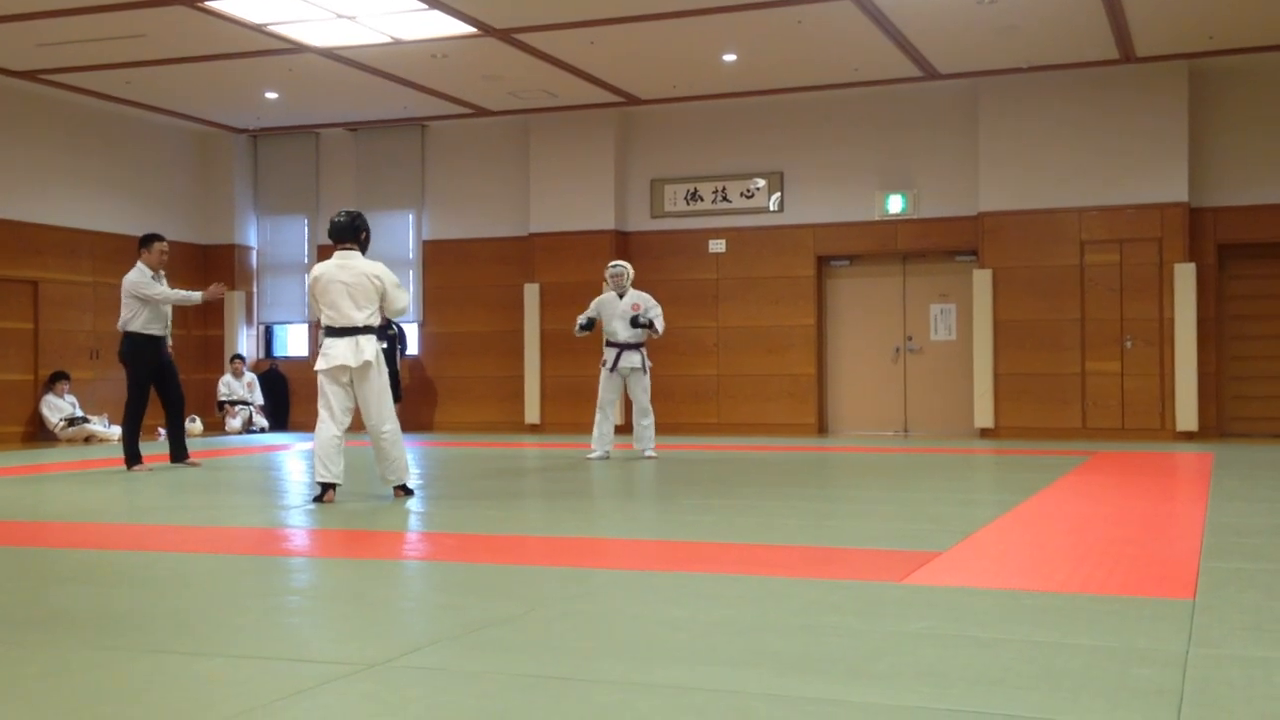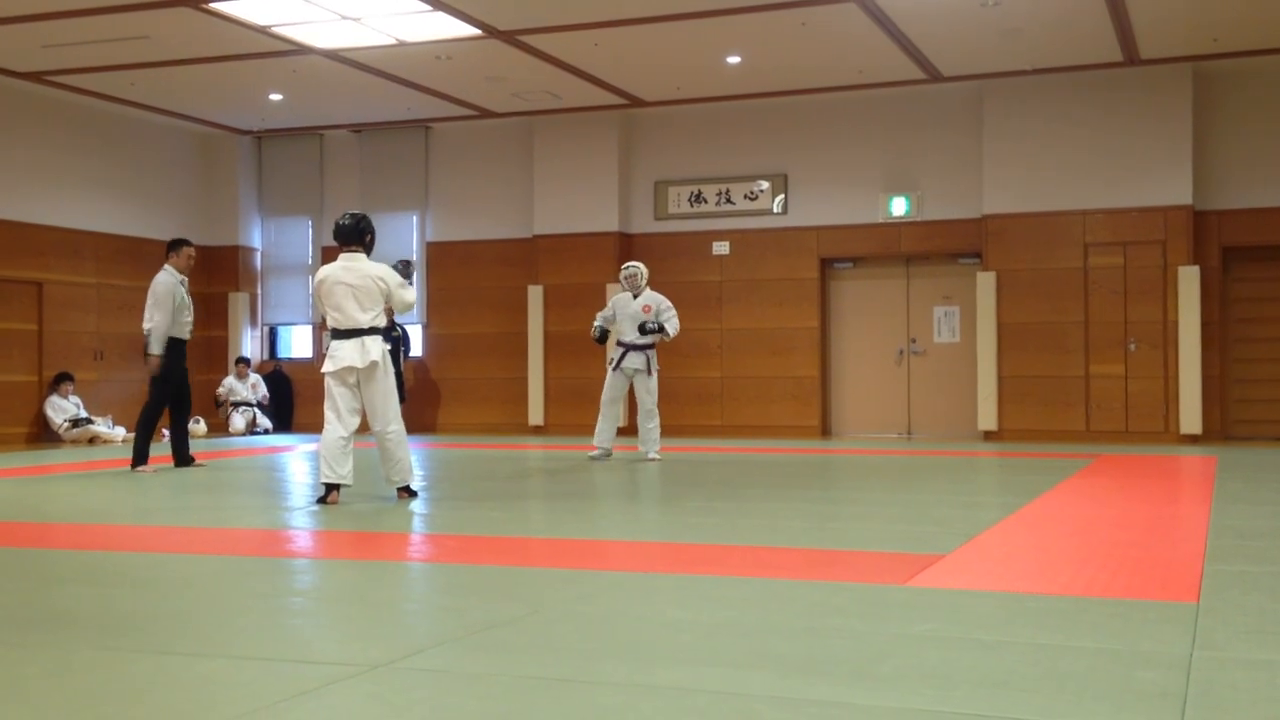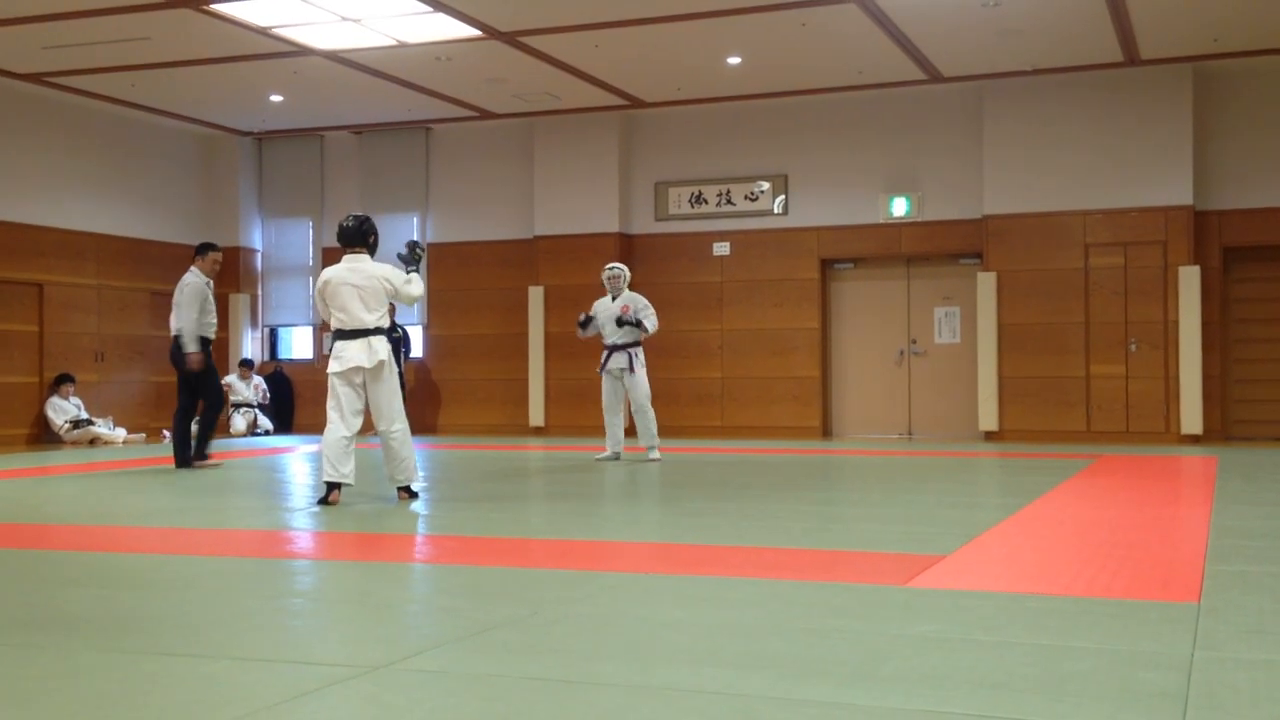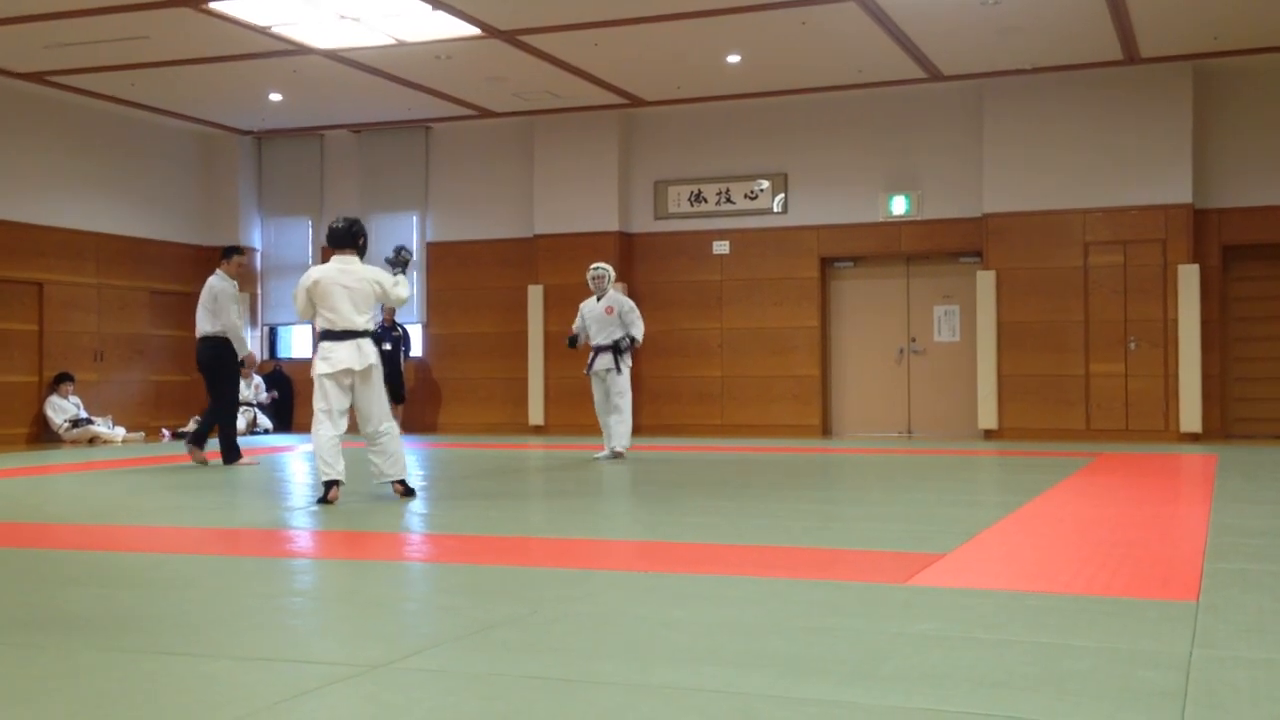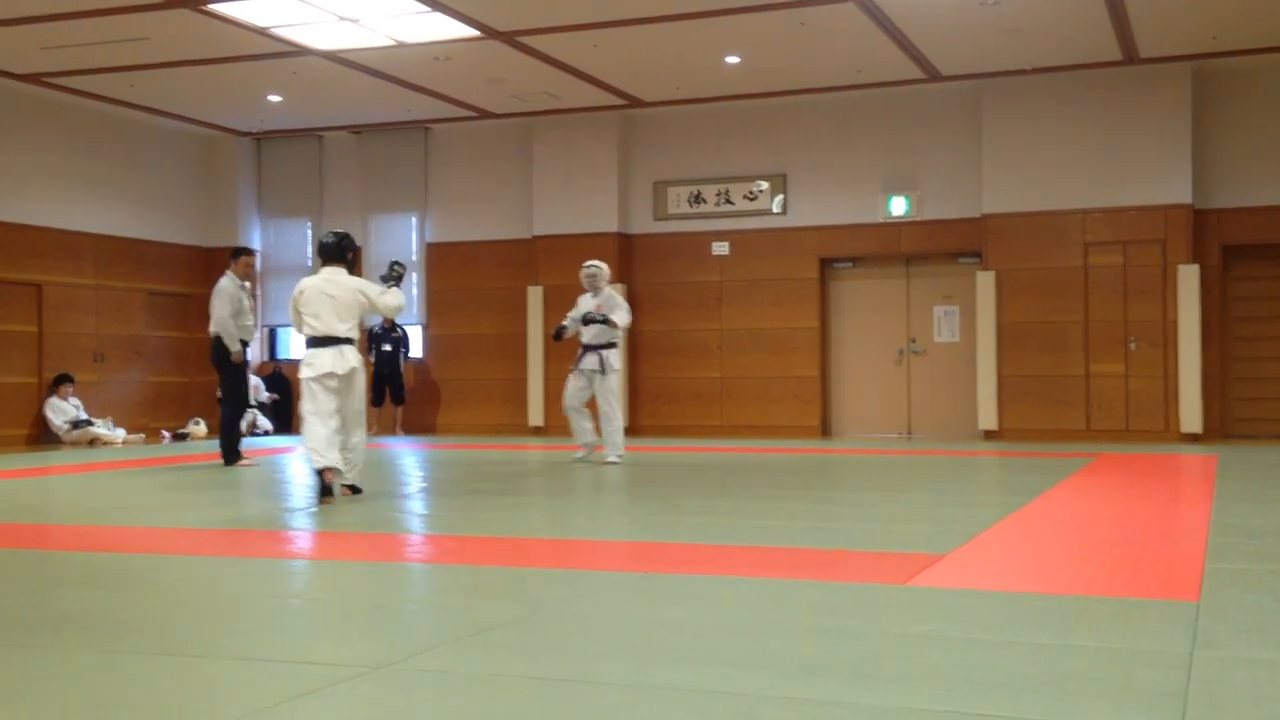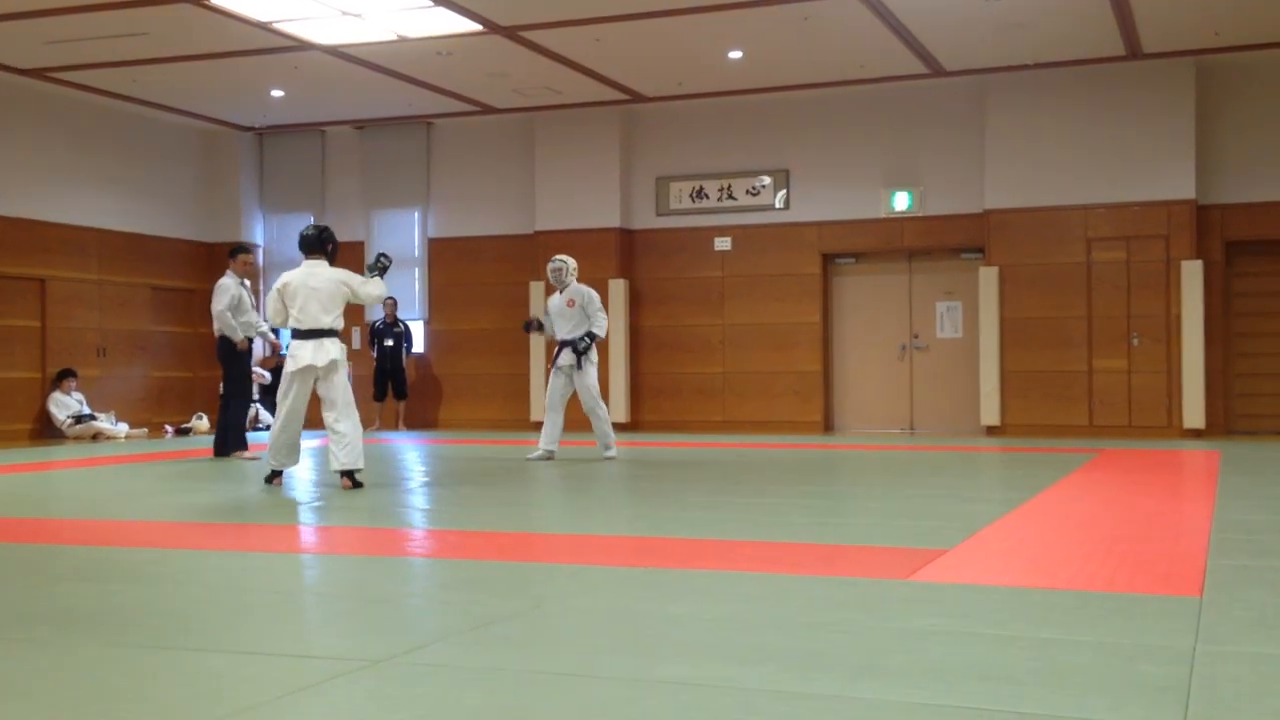
dt=0.4s
person 1, frame 1
left shoulder: (318, 272)
right shoulder: (376, 270)
right elbow: (400, 306)
left hip: (332, 348)
right hip: (366, 348)
left knee: (330, 420)
right knee: (382, 419)
left ankle: (327, 486)
right ankle: (399, 482)
person 1, frame 2
left shoulder: (323, 275)
right shoulder: (381, 272)
right elbow: (406, 302)
right wrist: (406, 278)
left hip: (340, 350)
right hip: (372, 349)
left knee: (337, 421)
right knee: (387, 421)
left ankle: (332, 487)
right ankle: (402, 484)
person 1, frame 3
left shoulder: (327, 276)
right shoulder: (384, 272)
left elbow: (325, 314)
right elbow: (414, 293)
right wrist: (412, 267)
left hip: (344, 351)
right hip: (376, 349)
left knee: (339, 421)
right knee: (392, 420)
left ankle: (333, 486)
right ankle: (404, 484)
person 1, frame 4
left shoulder: (314, 275)
right shoulder: (373, 274)
left elbow: (304, 313)
right elbow: (400, 296)
right wrist: (399, 270)
left hip: (330, 352)
right hip: (363, 351)
left knee: (327, 421)
right knee: (379, 421)
left ankle: (331, 483)
right ankle: (398, 479)
person 1, frame 5
left shoulder: (304, 286)
right shoulder: (359, 286)
left elbow: (298, 325)
right elbow: (393, 306)
right wrist: (394, 284)
left hip: (316, 358)
right hip: (347, 358)
left knee: (318, 421)
right knee: (353, 426)
left ankle: (327, 471)
right ankle: (349, 480)
person 1, frame 6
left shoulder: (287, 279)
right shoulder: (341, 277)
left elbow: (275, 318)
right elbow: (376, 294)
right wrist: (377, 274)
left hip: (300, 350)
right hip: (330, 350)
left knee: (288, 414)
right knee: (342, 414)
left ankle: (277, 470)
right ankle: (347, 470)
person 2, frame 1
left shoulder: (158, 277)
right shoulder: (134, 280)
right elbow: (167, 296)
left wrist: (167, 342)
right wrist: (203, 296)
left hip: (157, 345)
right hip: (138, 346)
left knee: (174, 399)
right knee: (137, 404)
left ankle: (179, 453)
right ankle: (133, 459)
person 2, frame 2
left shoulder: (177, 282)
right shoulder: (166, 282)
right elbow: (161, 320)
right wrist: (155, 353)
left hip: (175, 349)
right hip: (164, 351)
left knee: (182, 404)
right knee: (156, 404)
left ankle: (182, 457)
right ankle: (139, 460)
person 2, frame 3
left shoulder: (199, 283)
right shoulder: (194, 283)
right elbow: (189, 319)
left wrist: (201, 349)
right wrist: (193, 350)
left hip: (193, 348)
right hip: (192, 349)
left knee: (187, 403)
right knee: (214, 398)
left ankle: (184, 457)
right ankle: (199, 454)
person 2, frame 4
left shoulder: (215, 283)
right shoulder: (224, 287)
right elbow: (232, 323)
left wrist: (239, 351)
right wrist: (245, 352)
left hip: (208, 347)
right hip: (219, 348)
left knee: (218, 402)
right knee: (227, 403)
left ankle: (196, 442)
right ankle: (231, 455)
person 2, frame 5
left shoulder: (240, 287)
right shoulder: (227, 287)
right elbow: (223, 319)
left wrist: (238, 348)
right wrist: (235, 348)
left hip: (234, 348)
right hip: (228, 349)
left knee: (238, 401)
right knee: (234, 402)
left ankle: (230, 450)
right ankle: (231, 455)
person 2, frame 6
left shoulder: (244, 286)
right shoulder: (226, 284)
left elbow: (253, 318)
right elbow: (220, 313)
left wrist: (269, 337)
right wrist: (238, 337)
left hip: (241, 346)
right hip: (232, 346)
left knee: (231, 397)
right knee: (241, 395)
left ankle: (222, 447)
right ankle: (237, 446)
person 3, frame 1
left shoulder: (644, 299)
right shoulder: (602, 301)
left elbow: (659, 325)
right elbow: (583, 320)
left wrist: (647, 323)
right wrist: (583, 325)
left hip: (636, 356)
right hip: (612, 356)
left knee: (642, 403)
right knee: (605, 403)
left ankle: (647, 447)
right ankle: (601, 448)
person 3, frame 2
left shoulder: (658, 301)
right shoulder: (617, 301)
left elbow: (673, 326)
right elbow: (602, 319)
left wrist: (656, 327)
right wrist: (599, 331)
left hip: (644, 357)
right hip: (621, 356)
left knee: (647, 405)
right knee: (609, 401)
left ankle: (651, 449)
right ankle: (603, 446)
person 3, frame 3
left shoulder: (636, 300)
right shoulder: (599, 305)
left elbow: (652, 323)
right elbow: (588, 331)
left wrist: (634, 322)
right wrist: (583, 324)
left hip: (631, 356)
right hip: (609, 358)
left knee: (641, 402)
right knee: (610, 406)
left ankle: (651, 446)
right ankle: (614, 449)
person 3, frame 4
left shoulder: (621, 301)
right shoulder: (585, 306)
left elbow: (637, 326)
right elbow: (582, 331)
left wrist: (628, 341)
right wrist: (574, 338)
left hip: (618, 358)
right hip: (597, 359)
left knee: (620, 401)
right knee: (603, 406)
left ankle: (620, 445)
right ankle: (611, 447)
person 3, frame 5
left shoulder: (613, 298)
right shoulder: (583, 300)
left elbow: (622, 318)
right elbow: (573, 319)
left wrist: (601, 319)
right wrist: (562, 329)
left hip: (605, 357)
right hip: (585, 358)
left knee: (608, 406)
right knee: (571, 401)
left ankle: (614, 452)
right ankle: (587, 444)
person 3, frame 6
left shoulder: (584, 292)
right shoulder: (553, 300)
left elbow: (600, 320)
right elbow: (551, 326)
left wrist: (587, 339)
right wrist: (536, 325)
left hip: (582, 354)
right hip: (562, 354)
left knee: (591, 400)
right knee: (553, 402)
left ankle: (608, 444)
right ankle: (547, 448)
